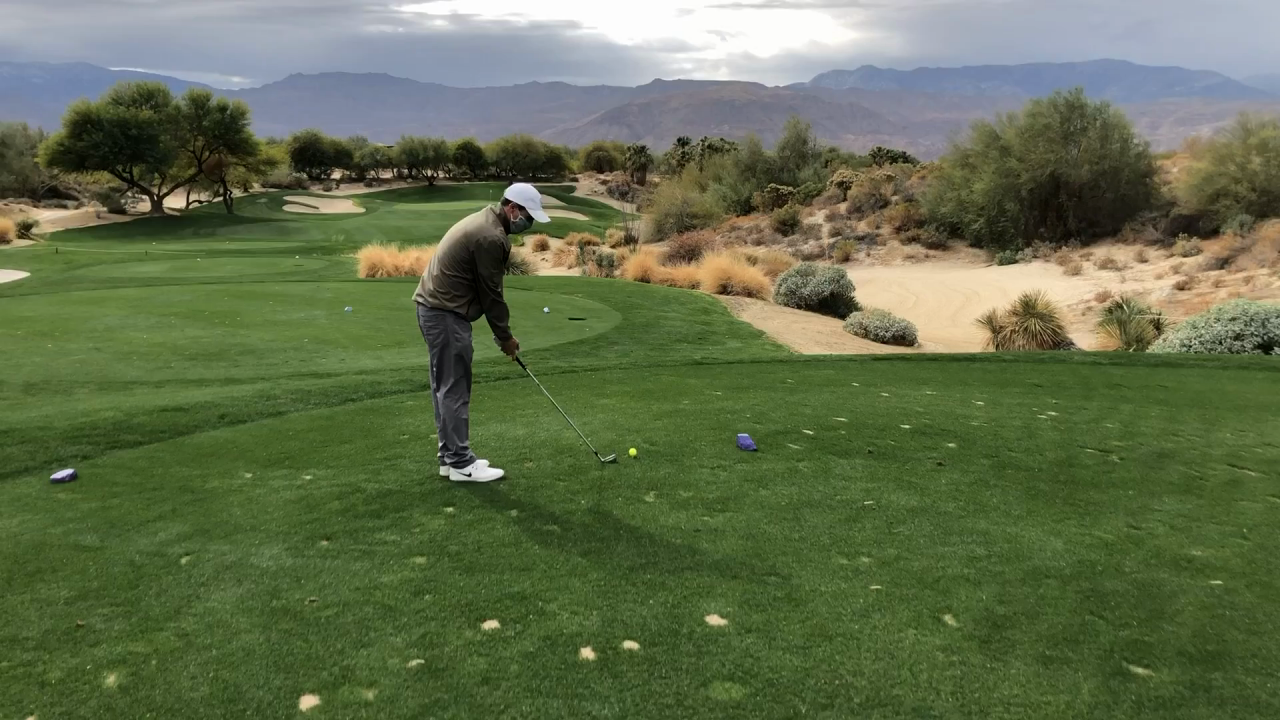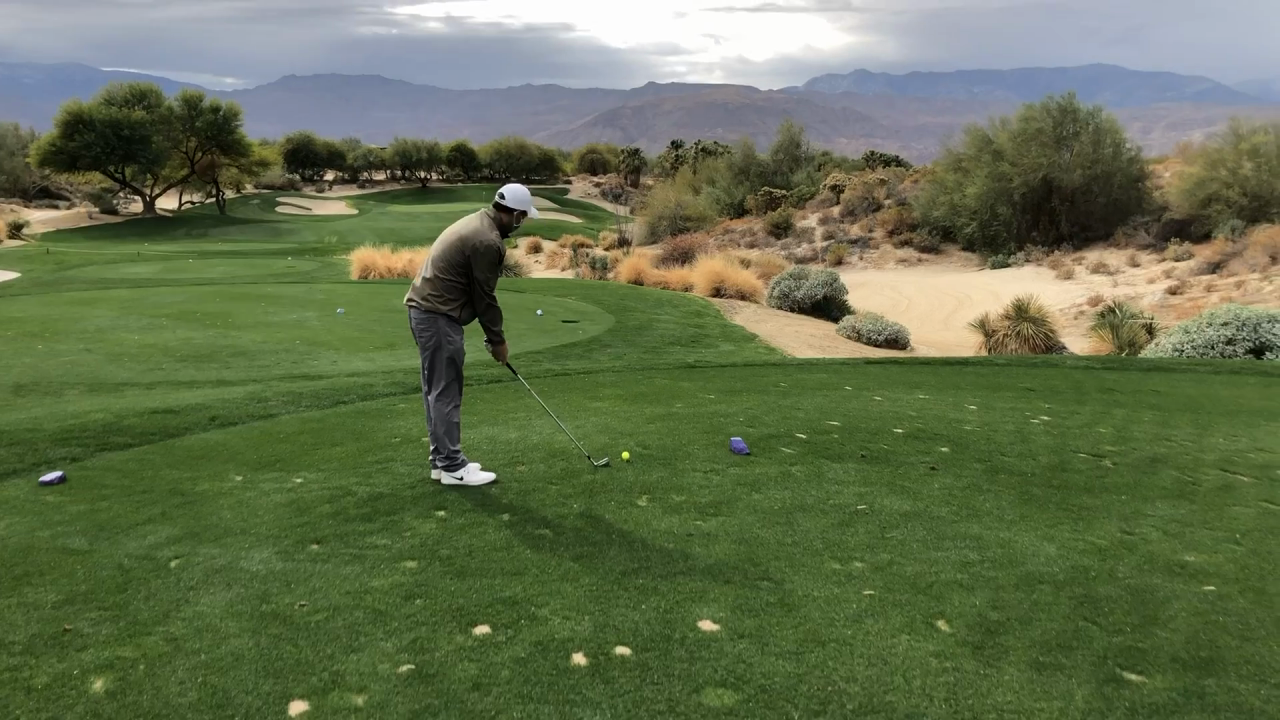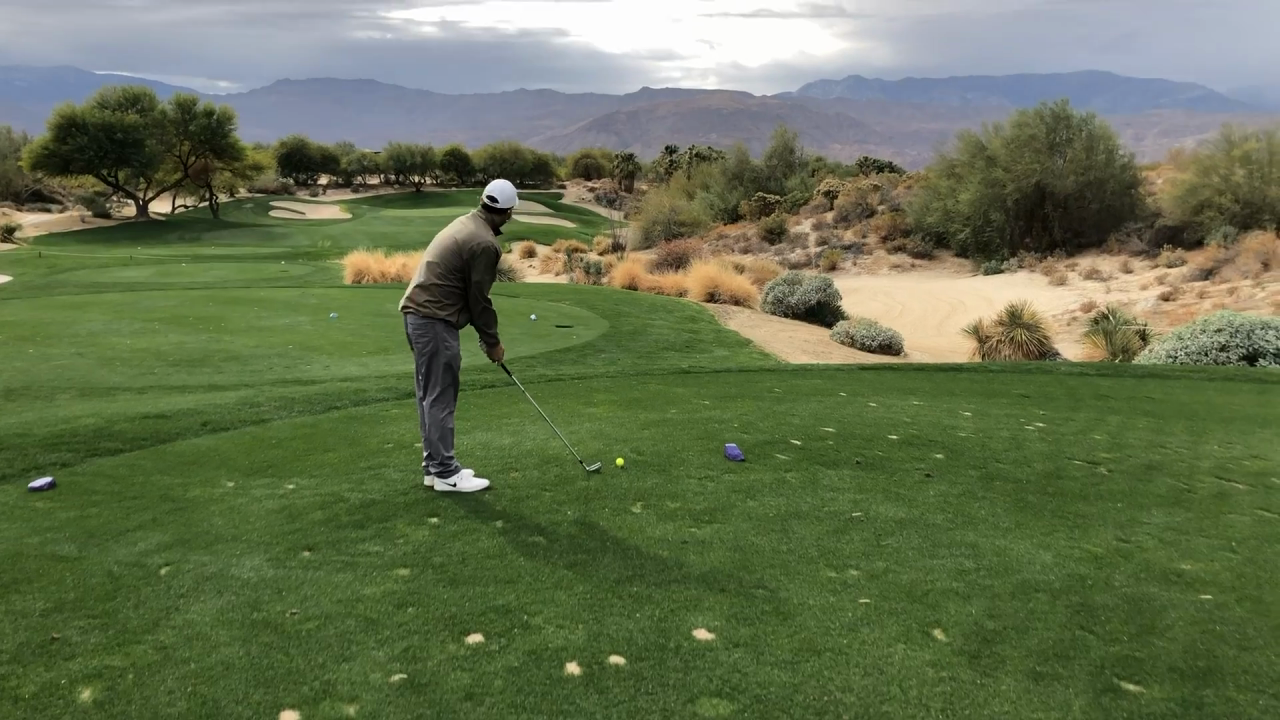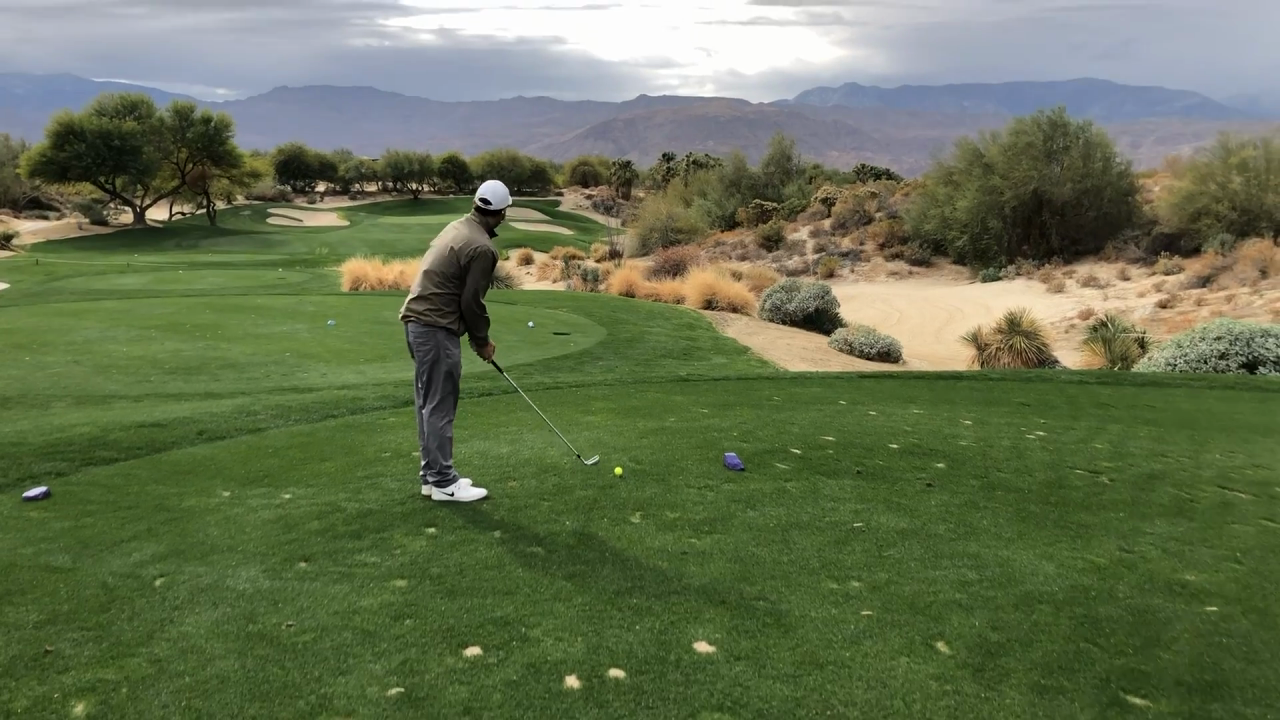
dt=0.2s
person 1, frame 1
left shoulder: (484, 219)
right shoulder: (492, 237)
left elbow: (484, 286)
right elbow: (490, 292)
left wrist: (502, 331)
right wrist: (505, 336)
left hip: (435, 307)
right hip: (446, 313)
left knee: (446, 387)
right knee: (455, 389)
left ankle: (450, 455)
right ankle: (460, 463)
person 1, frame 2
left shoulder: (476, 221)
right shoulder: (488, 241)
right elbow: (484, 296)
left wrist: (492, 335)
right wrist: (498, 340)
left hip: (425, 309)
right hip: (438, 315)
left knee: (437, 390)
right knee: (446, 392)
left ankle: (442, 459)
right ankle: (451, 466)
person 1, frame 3
left shoulder: (466, 222)
right shoulder: (485, 243)
right elbow: (478, 297)
left wrist: (486, 335)
right wrist: (492, 341)
left hip: (419, 313)
right hip: (435, 320)
left knee: (431, 395)
right knee: (441, 398)
left ankle: (435, 465)
right ankle: (444, 473)
person 1, frame 4
left shoulder: (457, 227)
right shoulder: (482, 248)
right elbow: (471, 302)
left wrist: (476, 337)
right wrist: (482, 341)
left hip: (419, 321)
right hip: (437, 329)
left knee: (429, 403)
right knee: (440, 406)
left ankle: (432, 474)
right ankle: (442, 482)
